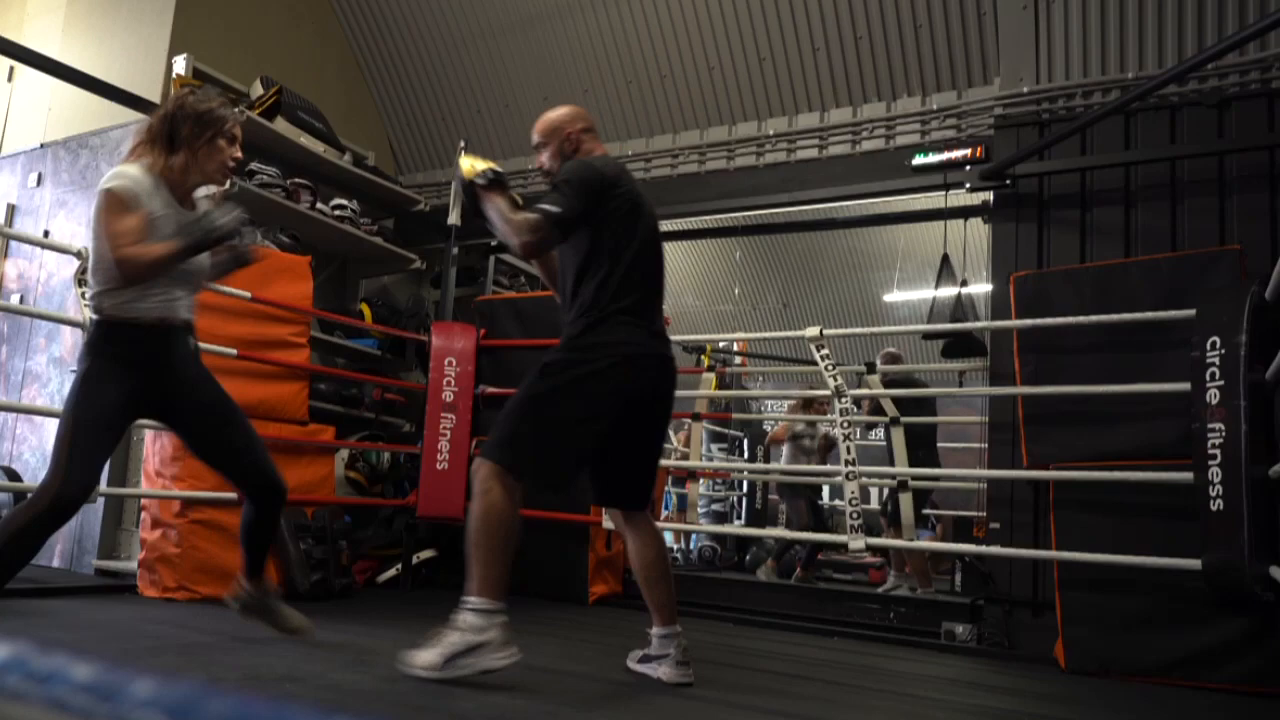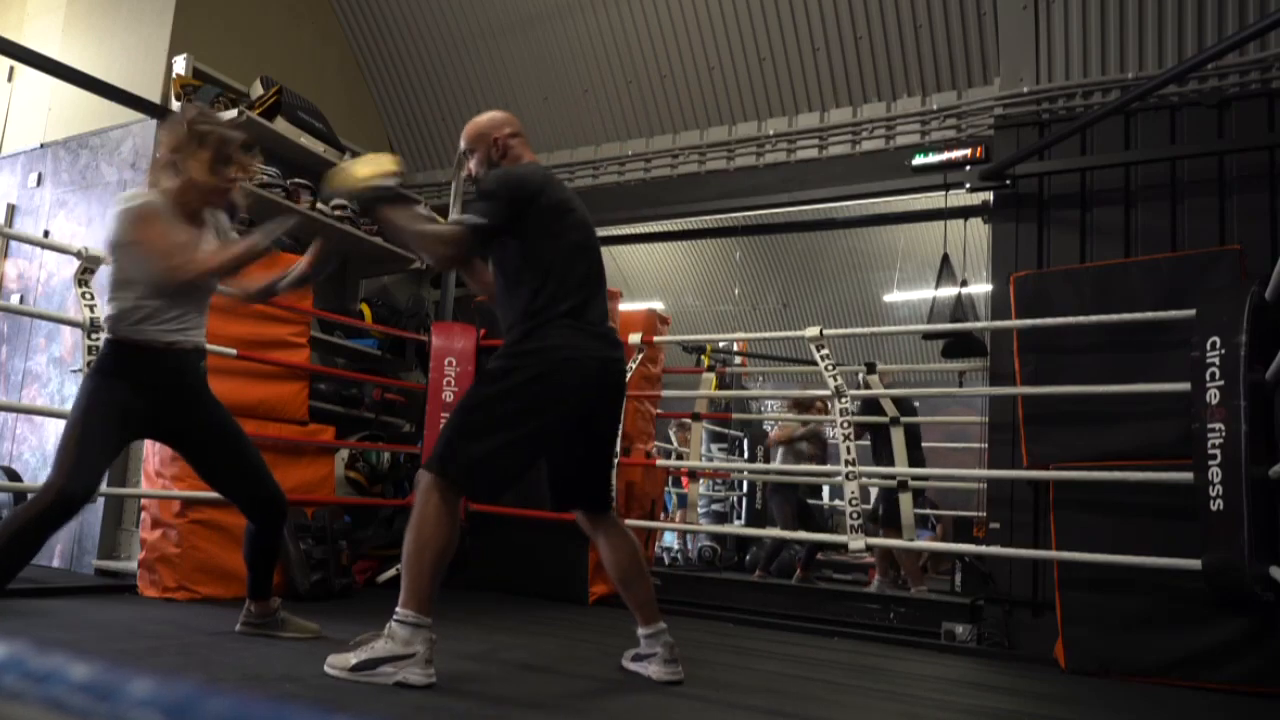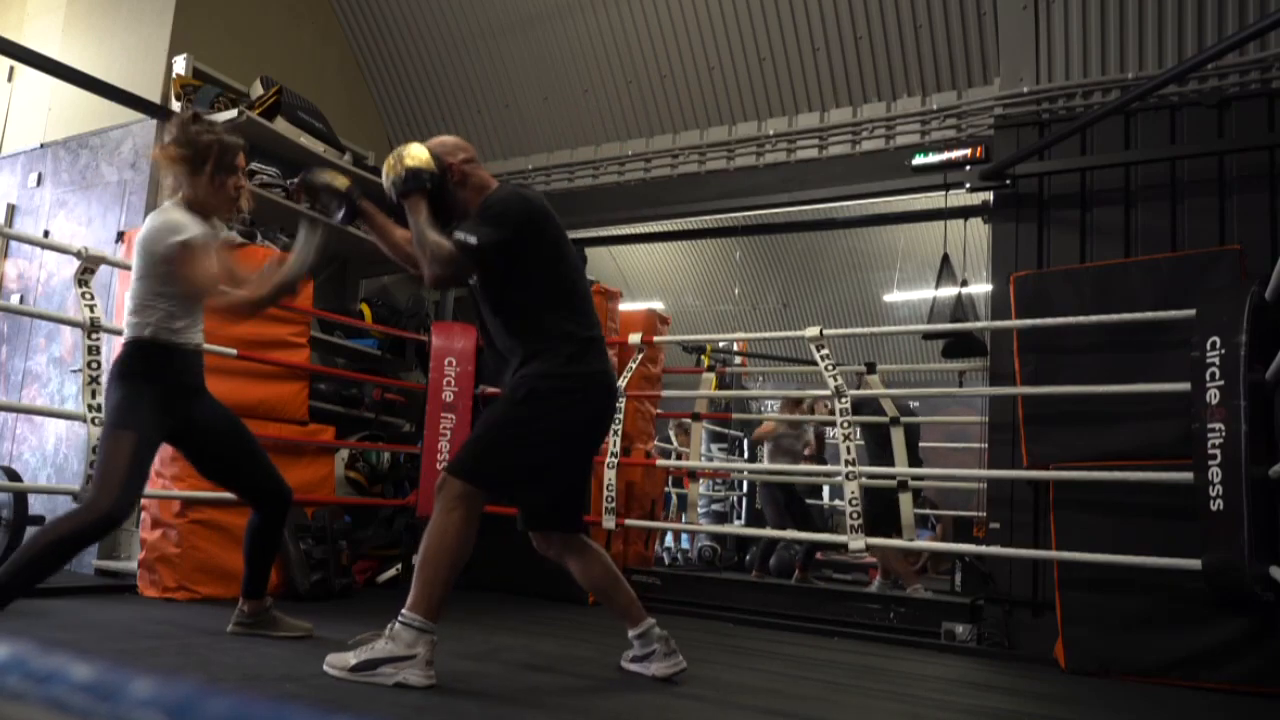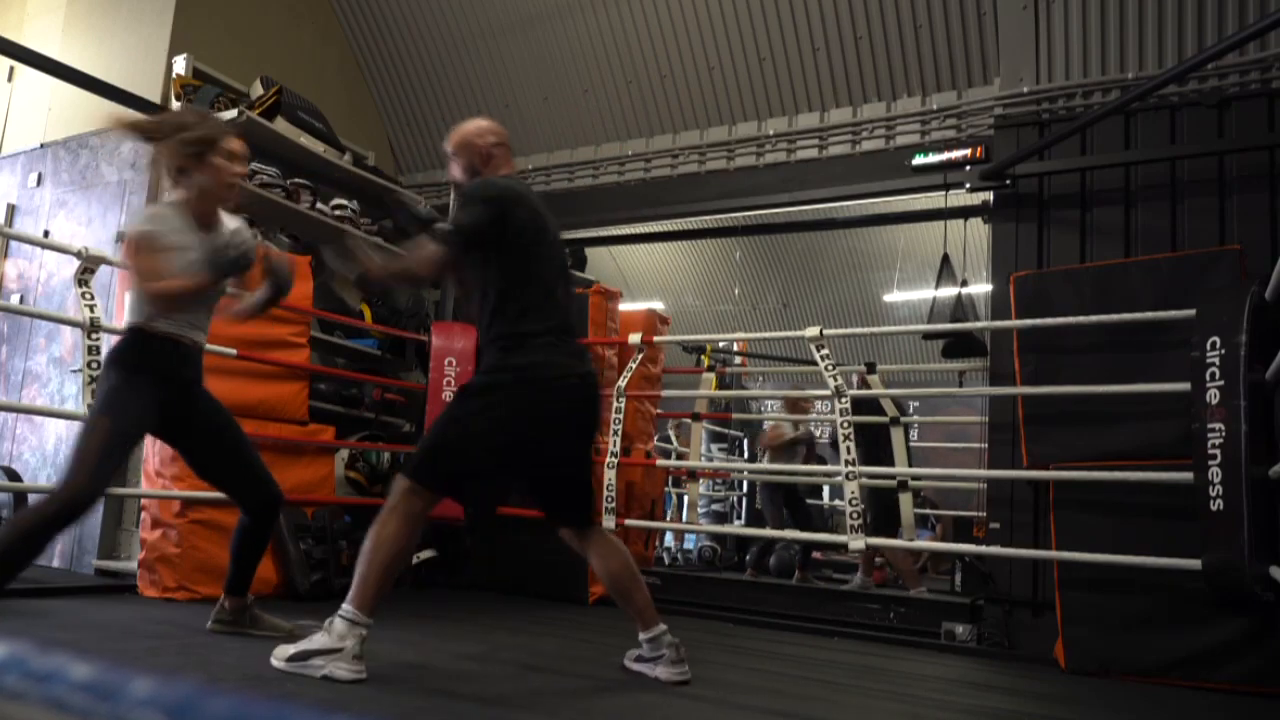
dt=0.4s
person 1, frame 1
left shoulder: (590, 174)
right shoulder: (619, 194)
left elbow: (528, 240)
left wrist: (493, 195)
right wrist: (542, 244)
left hip: (599, 355)
right hip: (649, 365)
left knee: (496, 470)
right knee: (629, 511)
left ankle: (483, 626)
right ankle: (668, 647)
person 1, frame 2
left shoulder: (513, 186)
right shoulder: (557, 199)
left elbow: (448, 246)
left wrist: (384, 204)
right wrist: (466, 261)
left hip: (544, 362)
right hip: (601, 366)
left knee: (438, 483)
right knee: (595, 513)
left ankle: (407, 643)
right ankle: (657, 645)
person 1, frame 3
left shoulder: (510, 205)
right shoulder: (488, 216)
left elbow: (438, 271)
right elbow: (416, 253)
left wrist: (412, 200)
right wrist: (353, 199)
left hip: (562, 383)
right hip: (562, 387)
left knee: (458, 489)
right knee: (554, 533)
left ankle: (408, 646)
right ankle: (653, 643)
person 1, frame 4
left shoulder: (493, 197)
right shoulder: (523, 208)
left elbow: (430, 263)
left wrist: (367, 265)
left hip: (519, 381)
right hip: (571, 385)
left knee: (410, 493)
right knee: (580, 526)
left ankle: (343, 640)
right ankle: (660, 647)
person 2, frame 1
left shoulder: (203, 205)
right shoulder: (126, 183)
right elbow: (122, 267)
left wrist: (232, 255)
right wrist: (197, 238)
left hip: (179, 365)
right hip: (117, 355)
left knee: (268, 488)
right knee: (63, 493)
left ankle: (256, 589)
person 2, frame 2
left shoulder: (216, 221)
right shoulder: (138, 210)
right elbow: (185, 270)
left wrist: (280, 282)
right wrist: (260, 239)
left hip: (187, 384)
right hip: (123, 376)
left knee: (269, 503)
right knee: (65, 494)
left ankle: (261, 607)
person 2, frame 3
left shoulder: (200, 224)
right shoulder: (172, 228)
right elbow: (230, 303)
right wrist: (297, 265)
left hip: (187, 384)
right hip: (144, 380)
left knee: (275, 497)
right knee: (107, 509)
left ankle: (253, 608)
person 2, frame 4
left shoulder: (231, 229)
right shoulder: (157, 219)
left elbow: (260, 297)
right elbow: (150, 294)
left wrist: (274, 279)
right wrist: (222, 271)
left hip: (184, 383)
right hip: (137, 370)
left knee: (265, 500)
right knee: (75, 496)
left ankle: (235, 605)
person 3, frame 1
left shoulder: (892, 385)
right shoulder: (922, 387)
left wrist: (867, 404)
left hip: (909, 468)
right hip: (925, 467)
left knee: (901, 528)
right knee: (890, 518)
left ankle: (926, 591)
right ankle: (898, 577)
person 3, frame 2
left shoulder: (875, 399)
right shoulder: (901, 399)
left elbow: (857, 431)
left knee: (892, 531)
right knee: (878, 524)
left ankle: (919, 590)
right ankle: (880, 584)
person 3, frame 3
left shoulder: (862, 403)
right shoulder: (905, 408)
left knee: (877, 535)
right knee: (888, 531)
left ankle: (915, 589)
right ankle: (883, 583)
person 3, frame 4
left shoulder: (861, 401)
right shoulder: (894, 403)
left knee: (884, 536)
right knee: (871, 529)
left ankle: (917, 590)
right ankle: (864, 578)
person 4, frame 1
left shoulder: (818, 431)
right shoulder: (795, 423)
left elbow: (819, 461)
right elbow: (770, 441)
left wrist: (826, 447)
right wrist: (793, 435)
left hip: (805, 485)
right hip: (789, 483)
left knee: (822, 531)
right knee: (804, 526)
left ankle: (802, 573)
right ankle: (769, 567)
person 4, frame 2
left shoulder: (812, 433)
right shoulder: (790, 425)
left elbow: (822, 459)
right elbow: (772, 442)
left wrist: (820, 441)
right wrist: (803, 433)
left hip: (794, 489)
right hip: (780, 487)
left knee: (819, 532)
right knee: (788, 531)
left ankle: (803, 574)
right ankle: (760, 574)
person 4, frame 3
left shoulder: (806, 432)
right shoulder: (777, 423)
left elbow: (815, 454)
right elbow: (757, 436)
right wrist: (784, 434)
left hip: (790, 487)
right hip: (770, 484)
left knee: (814, 531)
right knee: (778, 529)
left ankle: (801, 574)
right ankle: (757, 574)
person 4, frame 4
left shoulder: (802, 430)
right shoulder: (780, 425)
left elbow: (805, 462)
right elbow: (765, 445)
left wrist: (810, 447)
right wrist: (794, 439)
left hip: (790, 485)
right hip: (771, 484)
left knee: (810, 529)
right knee: (776, 529)
left ankle: (801, 574)
right ankle: (752, 573)
